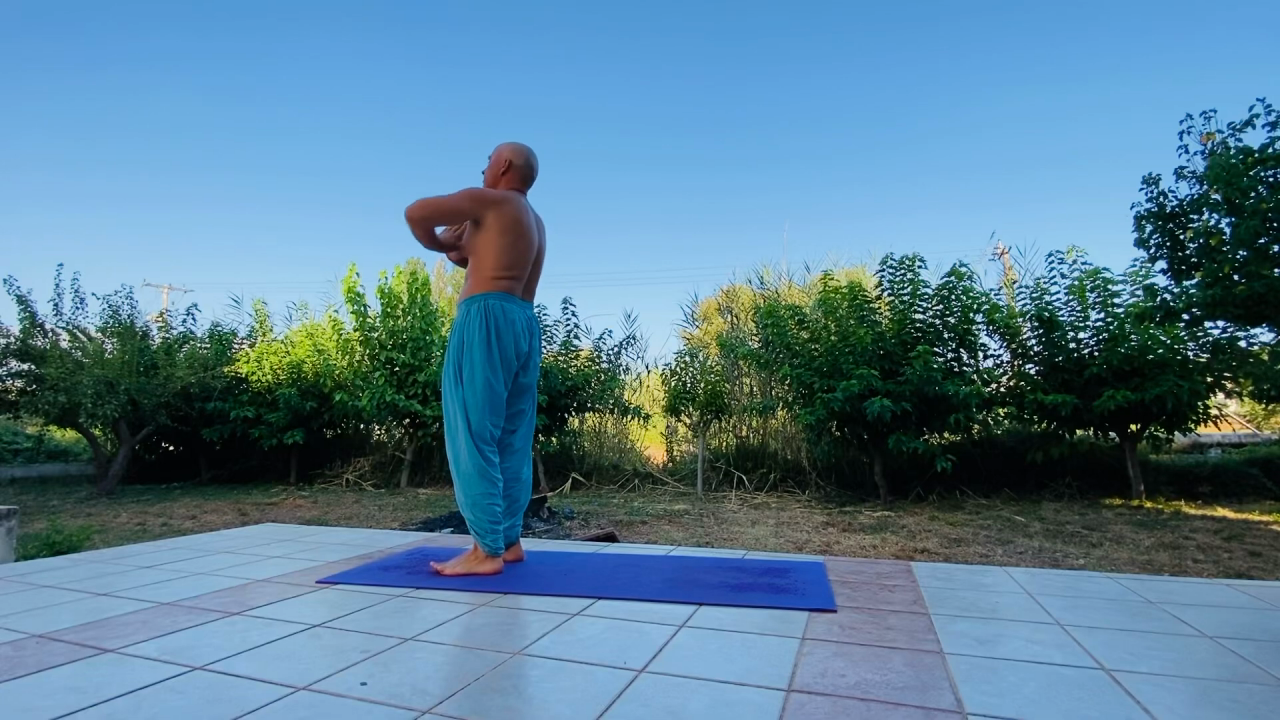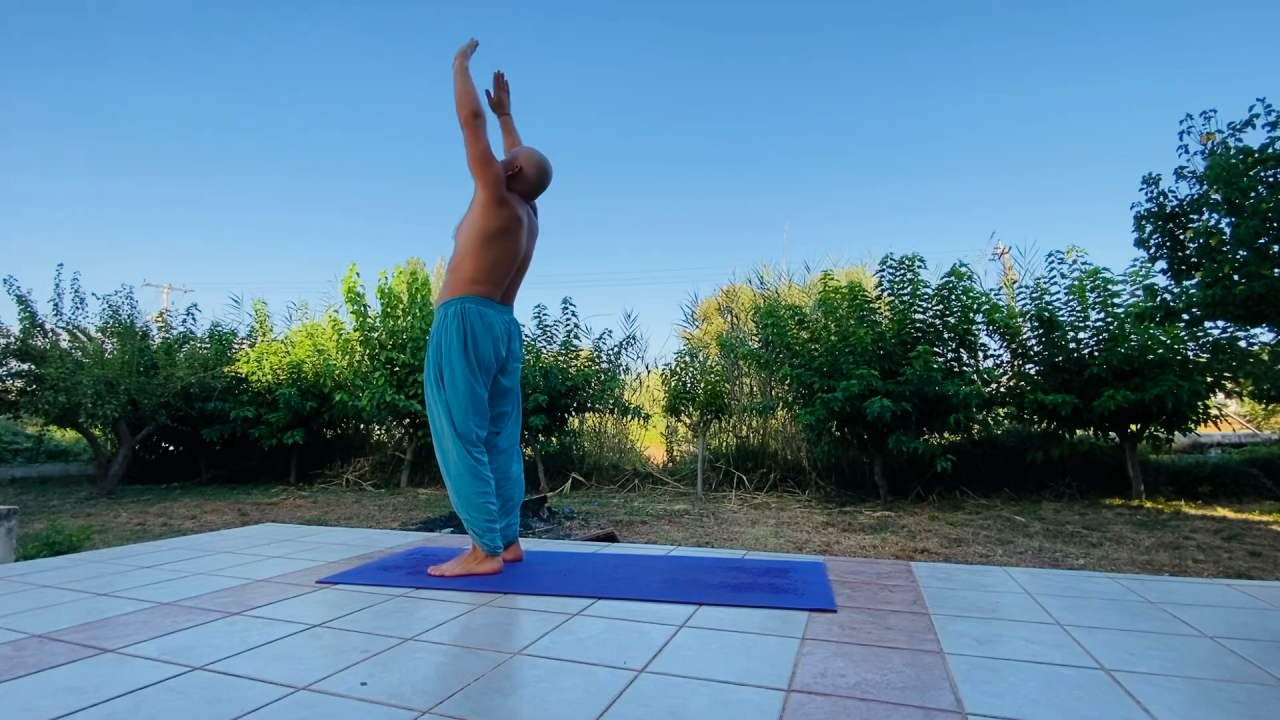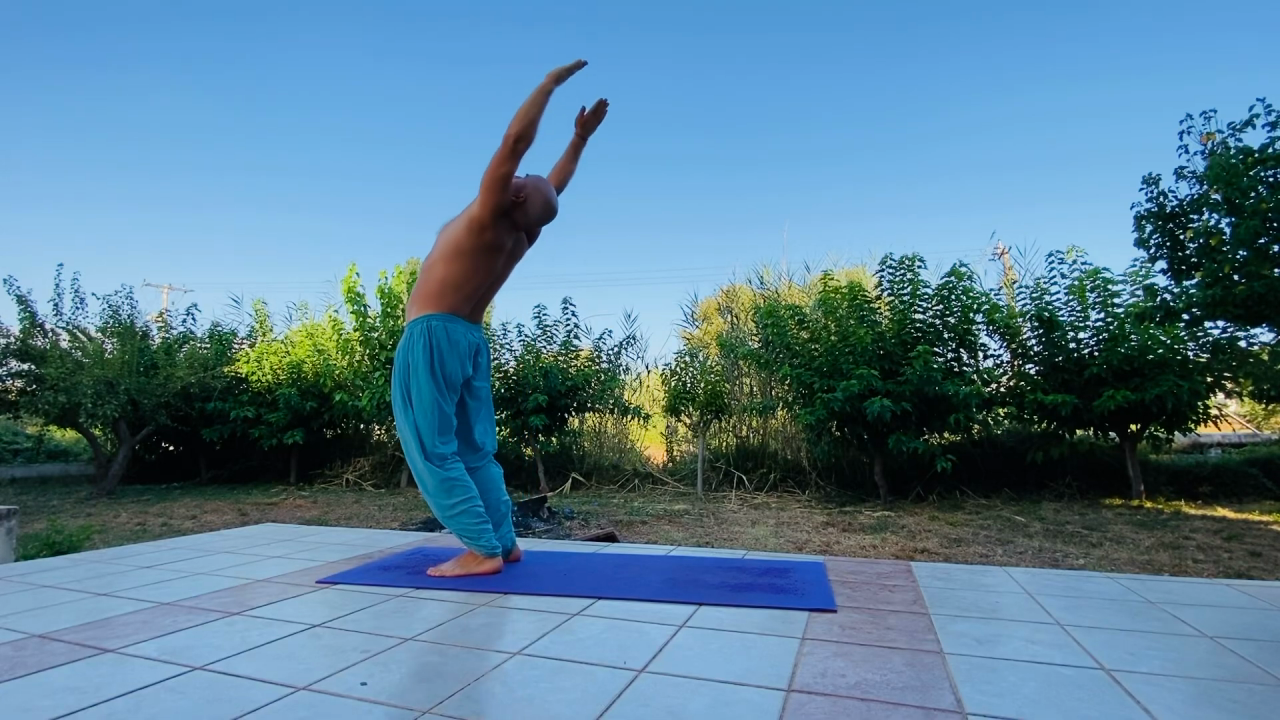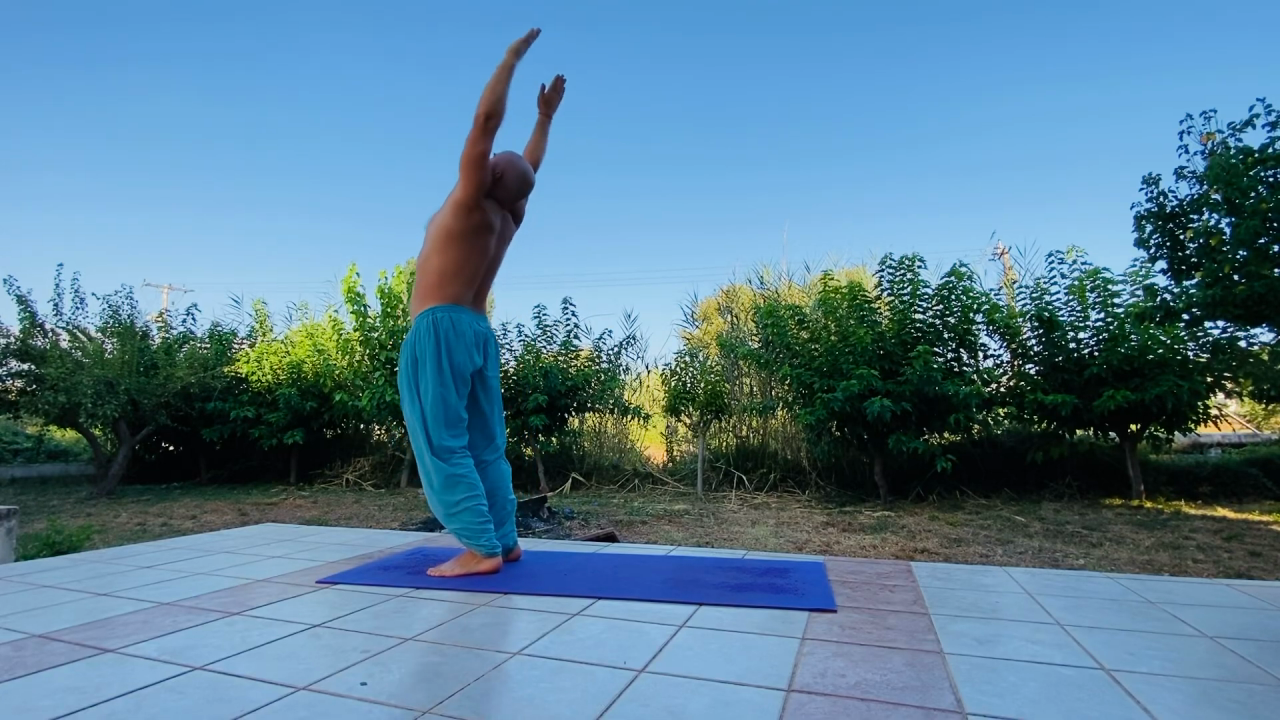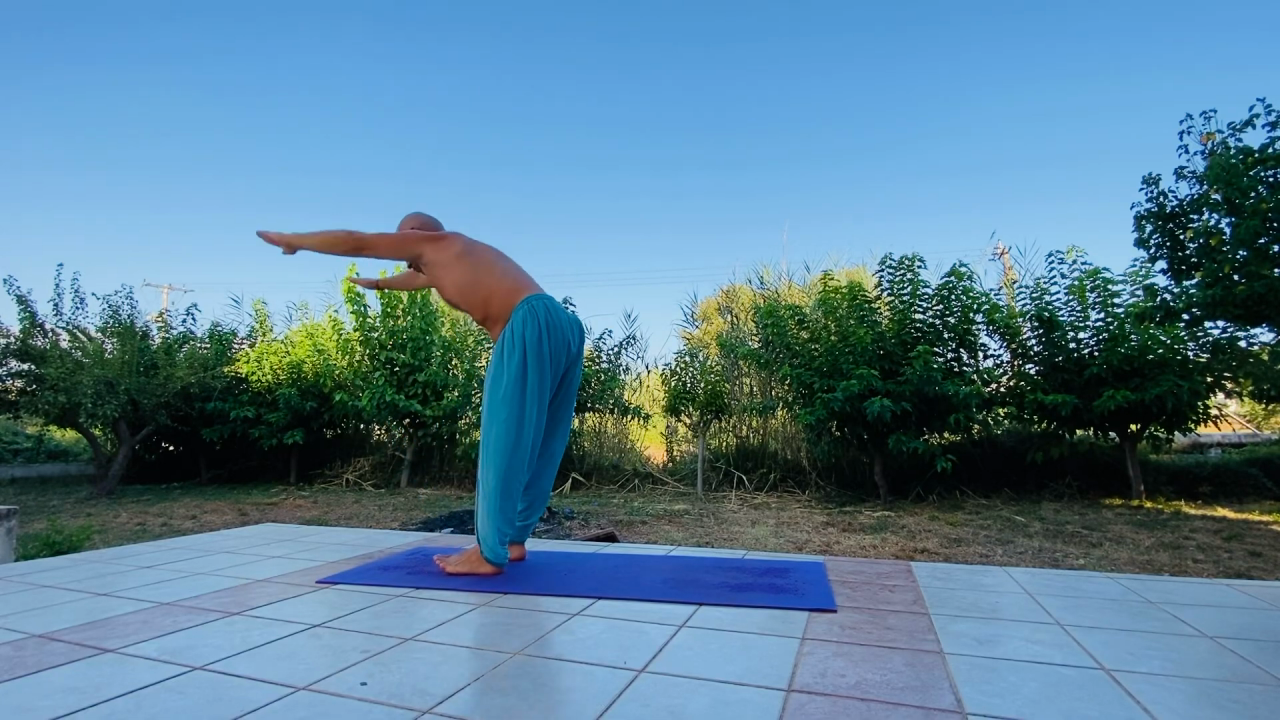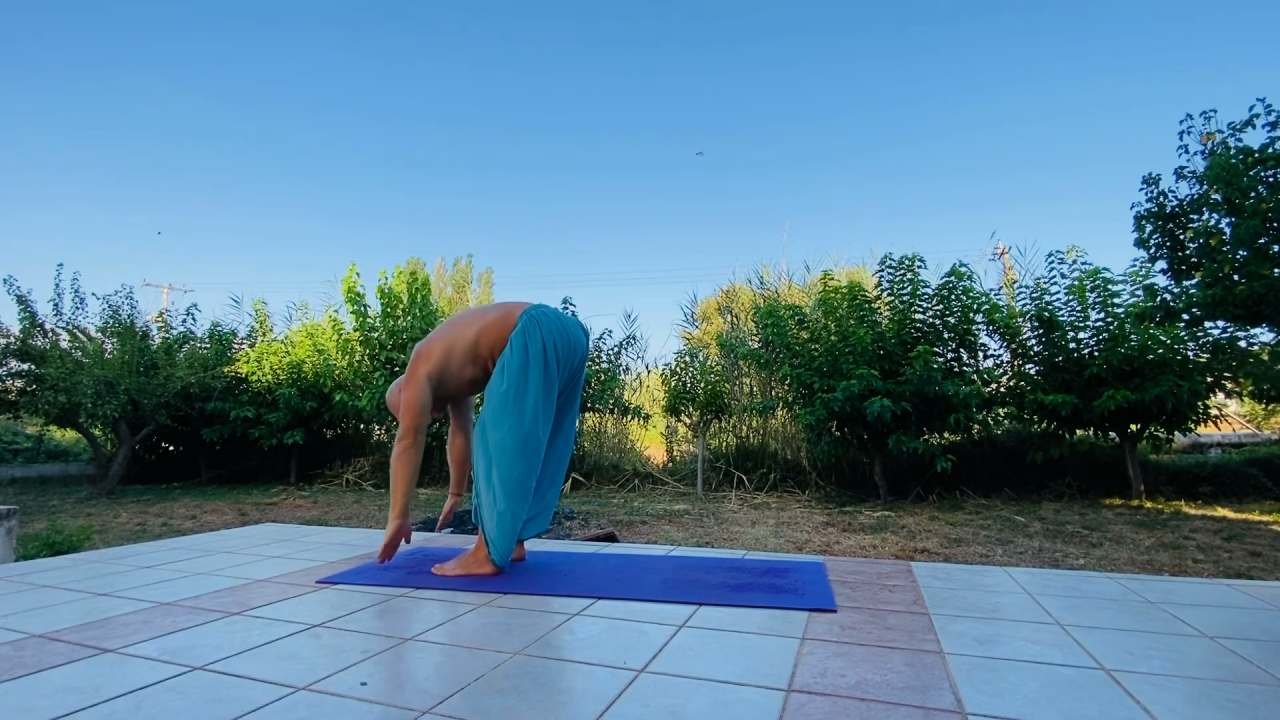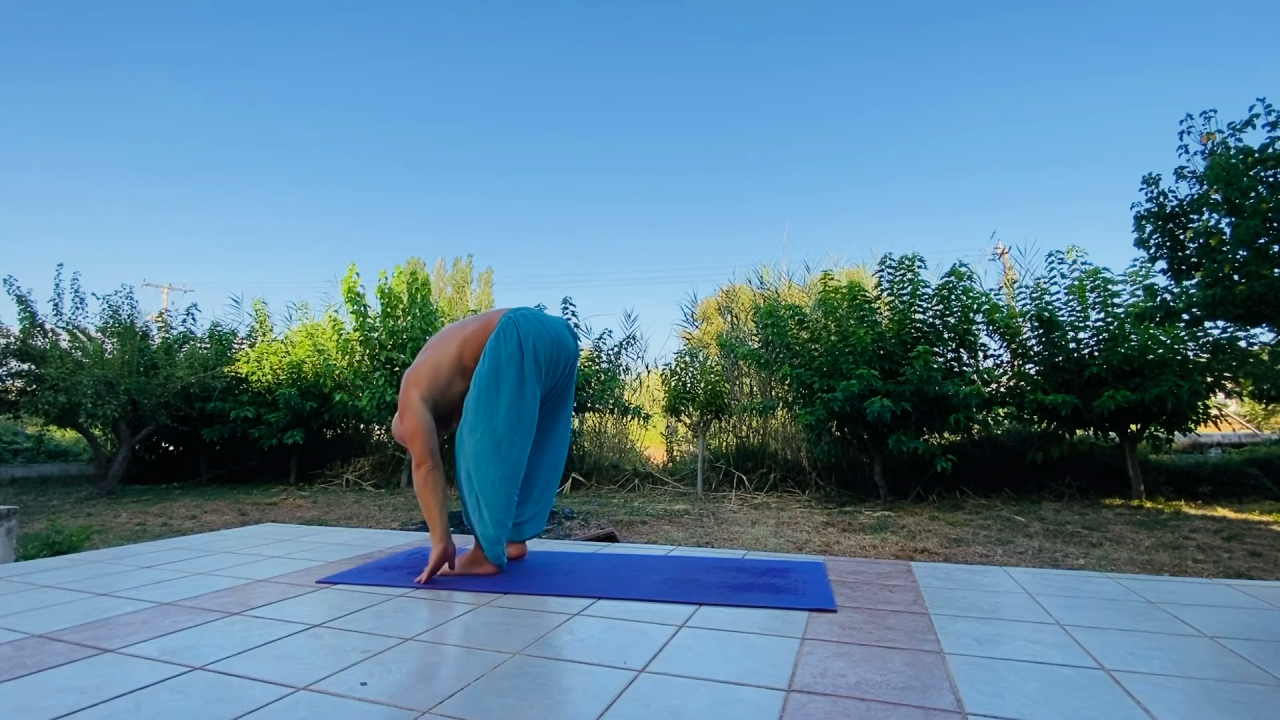
dt=0.7s
person 1, frame 1
left shoulder: (491, 200)
right shoulder: (534, 222)
left elbow: (417, 212)
left wrist: (437, 241)
right wrist: (462, 246)
left hip: (486, 321)
right hip: (524, 325)
left knee: (473, 437)
right knee: (510, 441)
left ankle: (486, 549)
right ankle: (508, 540)
person 1, frame 2
left shoulder: (499, 198)
right shoulder: (529, 215)
left elbow: (469, 120)
right elbow: (523, 161)
left wrist: (460, 64)
right wrist: (505, 114)
left hip: (465, 323)
right hip: (503, 328)
left knee: (461, 440)
right knee: (498, 441)
left ankle: (485, 551)
right ankle: (506, 540)
person 1, frame 3
left shoulder: (488, 220)
right shoulder: (523, 235)
left elbow: (514, 142)
right elbow: (555, 185)
left wrist: (549, 83)
right wrist: (579, 139)
left hip: (431, 339)
right hip: (469, 341)
left knee: (432, 451)
right knee: (473, 450)
left ankle: (482, 550)
right ankle: (503, 542)
person 1, frame 4
left shoulder: (473, 201)
right shoulder: (511, 215)
left elbow: (486, 121)
right elbow: (532, 165)
left wrist: (511, 59)
right wrist: (545, 118)
left hip: (436, 333)
right hip: (476, 332)
left knee: (442, 444)
right knee: (482, 444)
left ankle: (481, 549)
right ankle: (503, 540)
person 1, frame 5
left shoulder: (434, 243)
right shoulder: (464, 254)
left elbow: (356, 243)
right elbow: (421, 275)
left wrist: (293, 240)
right wrist: (381, 282)
left hip: (528, 326)
right hip: (561, 326)
left knee: (506, 443)
right knee: (536, 447)
left ankle: (490, 553)
right ankle: (513, 540)
person 1, frame 6
left shoulder: (422, 369)
right shoulder: (449, 374)
left elbow: (408, 441)
right elbow: (460, 432)
left wrist: (397, 517)
right wrist: (456, 494)
left hip: (537, 337)
right hip: (569, 332)
left knee: (500, 443)
right knee: (533, 448)
left ankle: (487, 554)
right ankle: (510, 541)
person 1, frame 7
left shoulder: (414, 393)
right shoulder: (448, 388)
left elbow: (426, 467)
right elbow: (490, 451)
left wrist: (441, 542)
left hip: (519, 340)
right hip: (558, 334)
left knee: (485, 447)
right knee: (532, 451)
left ankle: (487, 553)
right ankle: (513, 538)
